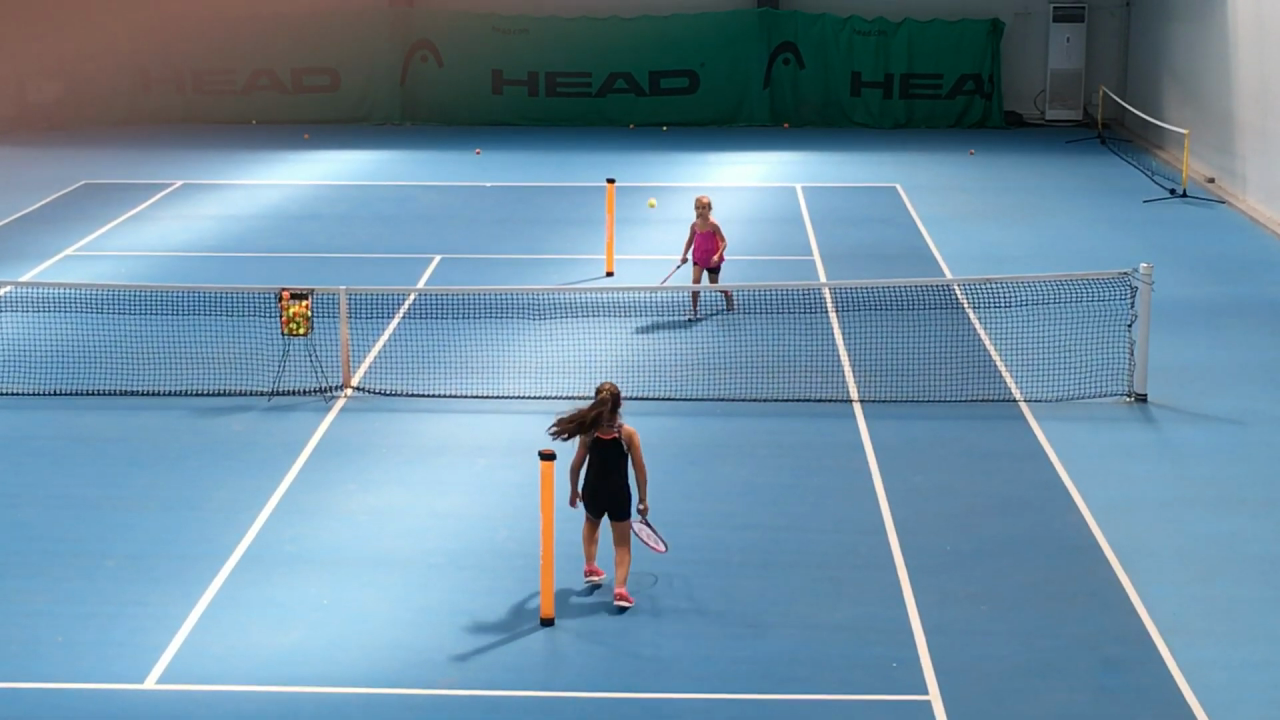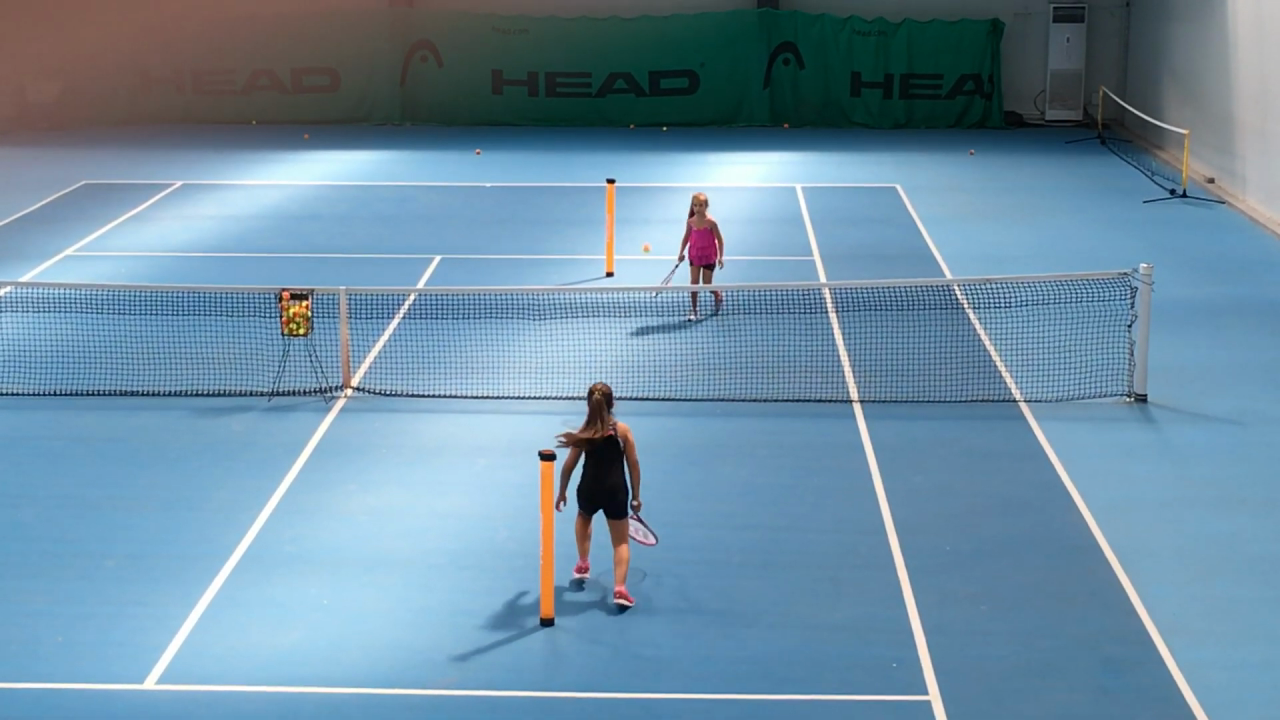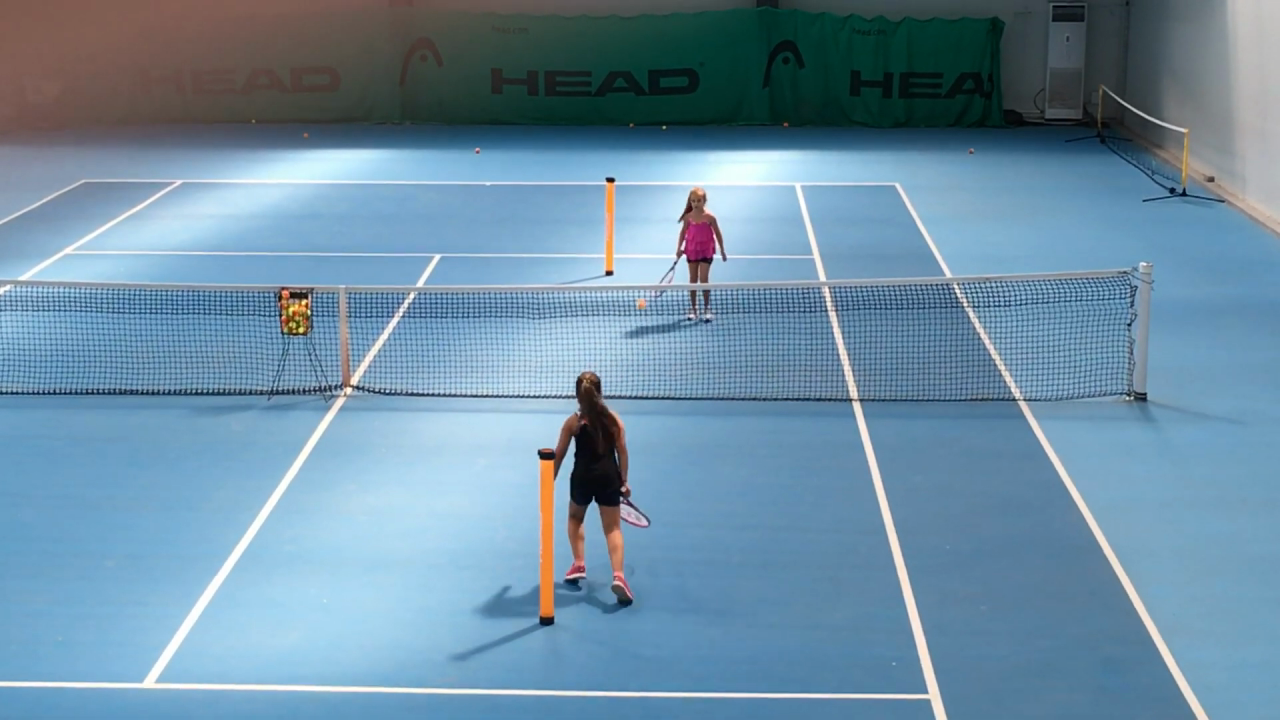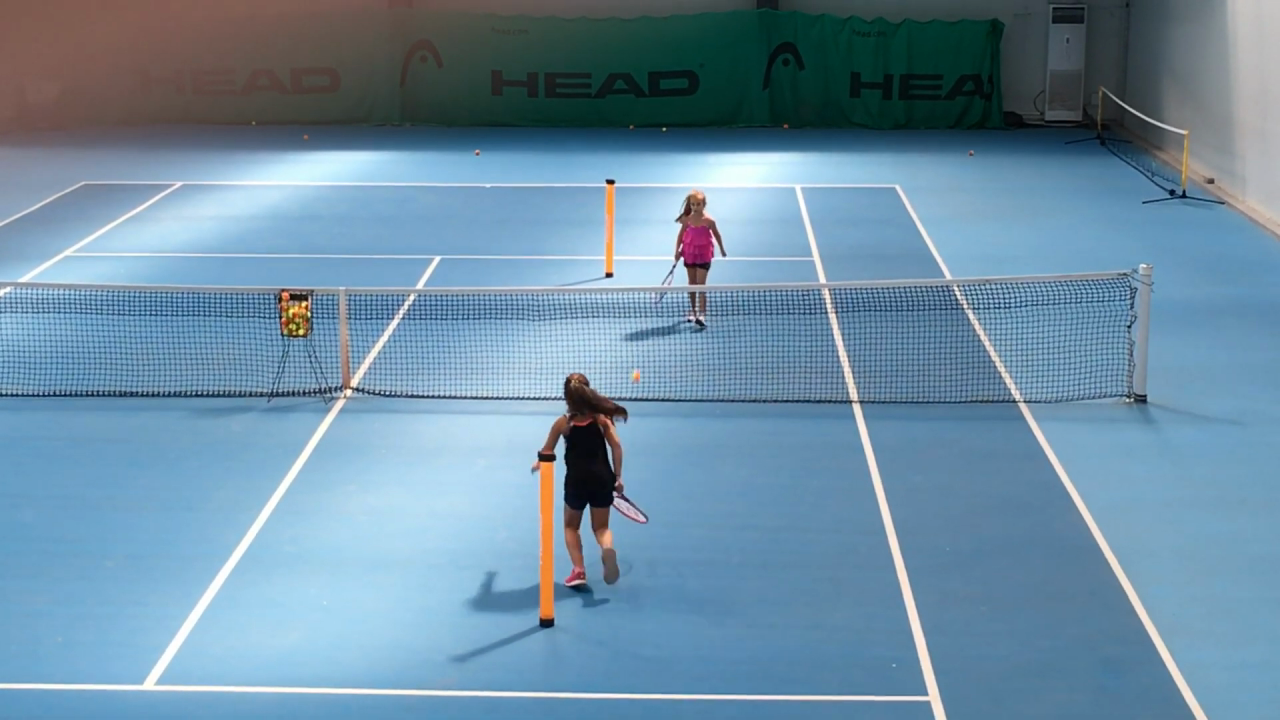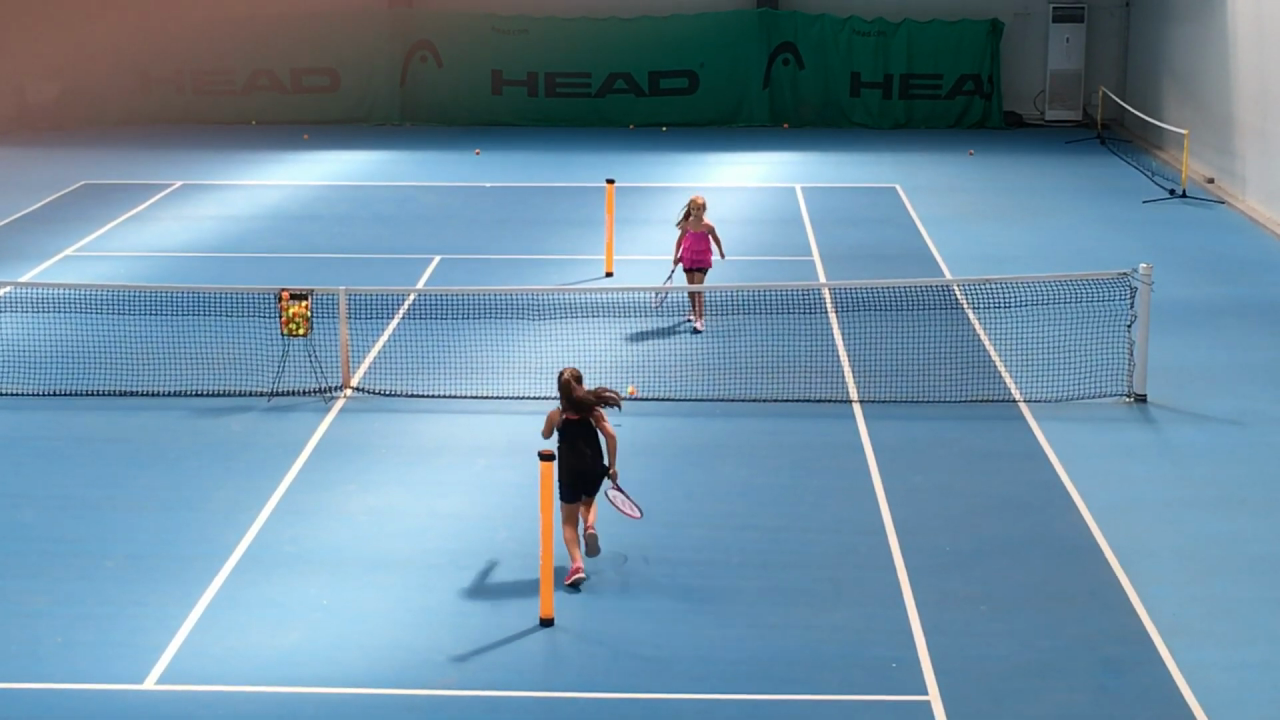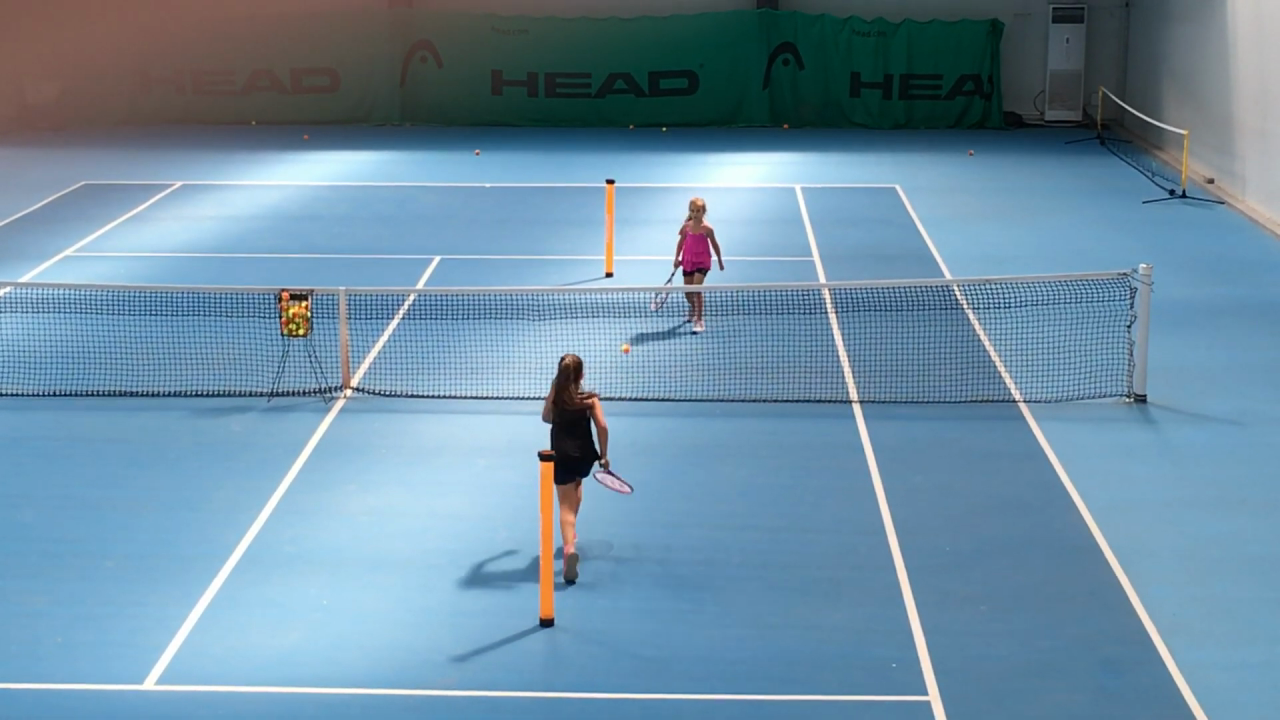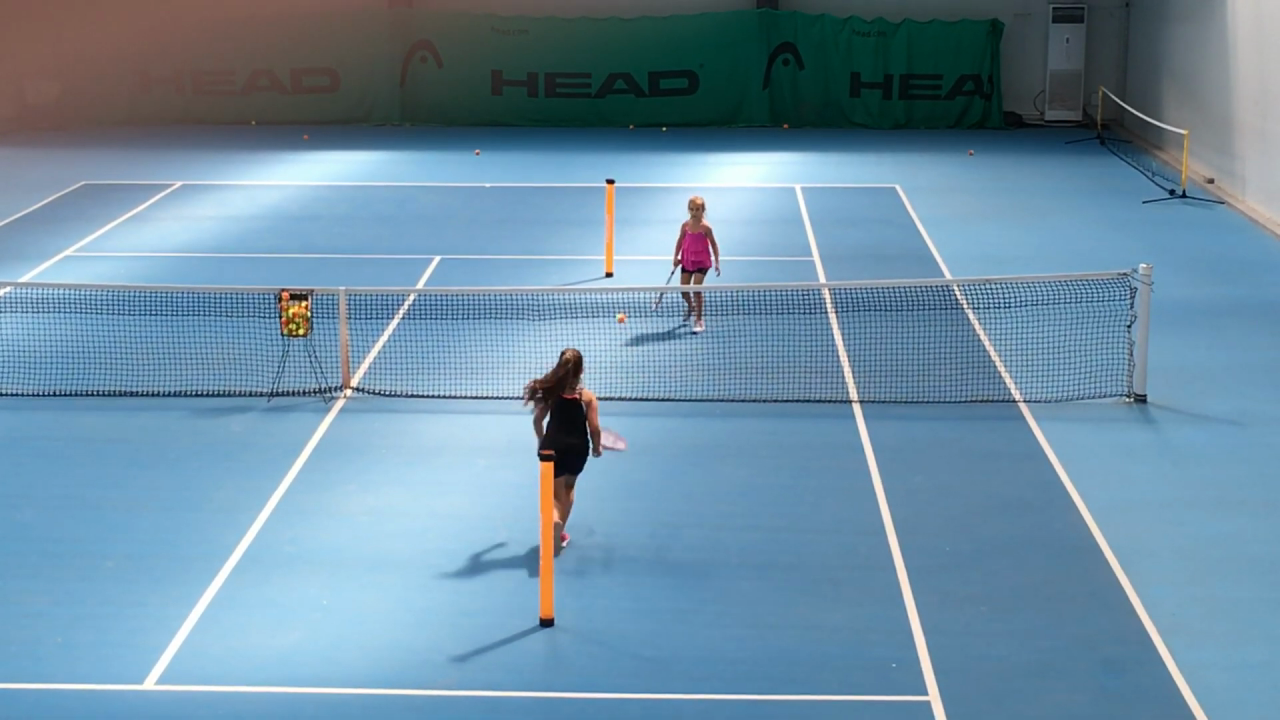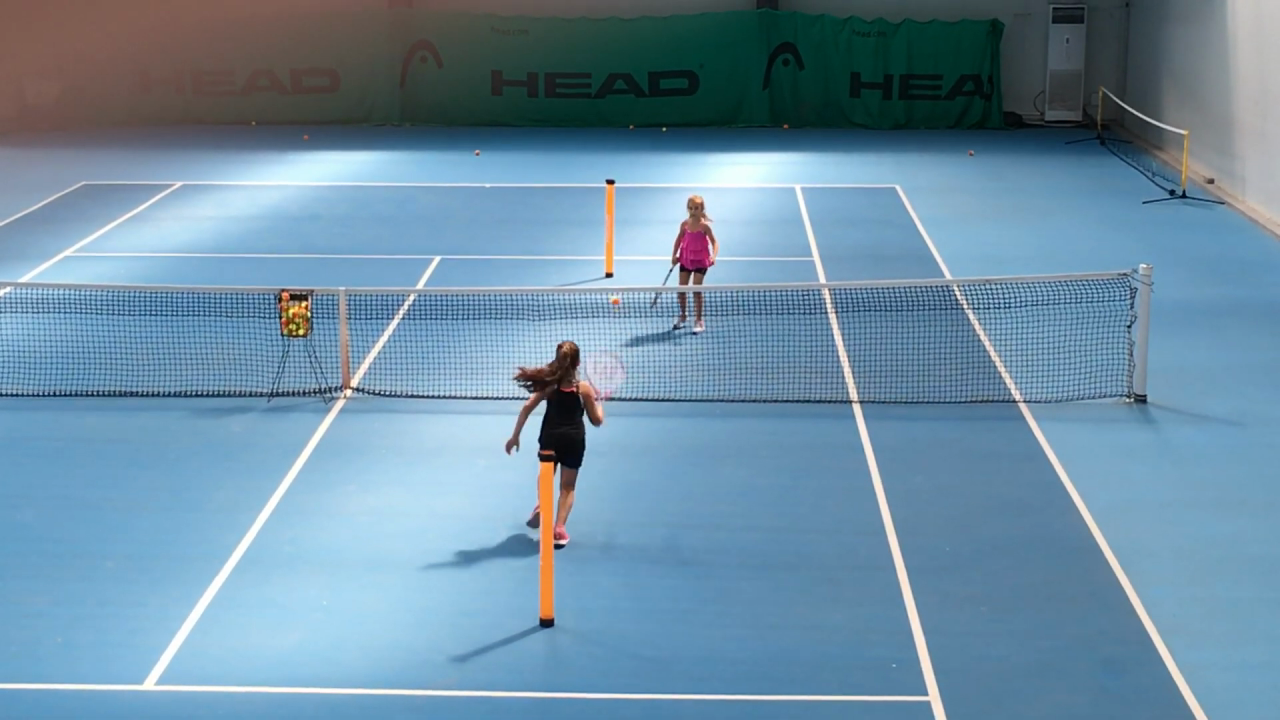
dt=0.1s
person 1, frame 1
left shoulder: (588, 431)
right shoulder: (628, 432)
left elbow: (576, 465)
right elbow: (639, 467)
left wrist: (573, 489)
right wrist: (642, 499)
left hip: (593, 490)
right hip: (619, 493)
left knee: (591, 524)
right knee: (623, 544)
left ankle: (591, 569)
right ankle: (620, 591)
person 1, frame 2
left shoulder: (583, 433)
right shoulder: (622, 430)
left elbow: (568, 466)
right elbow: (633, 464)
left wrist: (561, 493)
right wrist: (636, 496)
left hip: (588, 489)
right hip: (615, 490)
left knee: (583, 519)
right knee: (620, 542)
left ankle: (583, 565)
right ankle: (620, 589)
person 1, frame 3
left shoulder: (573, 422)
right shoulder: (611, 419)
left elbow: (558, 454)
right elbow: (622, 452)
right wrist: (624, 482)
left hip: (582, 478)
right hip: (609, 478)
left knee: (574, 518)
right knee: (613, 530)
left ankle: (578, 565)
right ankle: (618, 577)
person 1, frame 4
left shoulder: (562, 422)
right shoulder: (601, 417)
left elbow: (547, 451)
right elbow: (615, 445)
left wrist: (538, 463)
right wrist: (618, 476)
left hip: (576, 479)
right hip: (602, 478)
left knee: (571, 526)
right knee: (601, 528)
left ankle: (578, 571)
right ankle: (607, 550)
person 1, frame 5
left shoulder: (556, 415)
right shoulder: (593, 409)
left elbow: (545, 434)
right elbow: (610, 436)
right wrist: (612, 466)
left hip: (570, 471)
right hip: (594, 470)
left knee: (569, 522)
right knee: (588, 505)
left ankle: (576, 567)
right ankle: (590, 528)
person 1, frame 6
left shoulder: (553, 398)
right shoulder: (589, 400)
left elbow: (546, 419)
right elbow: (602, 426)
right wrist: (603, 455)
left hip: (563, 455)
right hip: (585, 454)
left knee: (566, 507)
right knee: (576, 484)
left ankle: (570, 550)
right ankle: (570, 538)
person 1, frame 7
left shoulder: (551, 391)
right shoulder: (587, 395)
left elbow: (537, 420)
right elbow: (594, 427)
left wrist: (541, 441)
right wrist: (596, 447)
left hip: (554, 447)
right hip: (577, 448)
left knee: (553, 495)
right knee: (568, 490)
left ankle: (555, 522)
right ankle: (560, 532)
person 1, frame 8
left shoulder: (547, 385)
right shoulder: (584, 388)
left elbow: (527, 409)
right elbow: (596, 420)
left wrist: (515, 435)
right wrist: (599, 406)
left hip: (550, 438)
right hip: (574, 440)
right knee: (568, 487)
left ankle: (541, 507)
right ankle: (559, 531)
